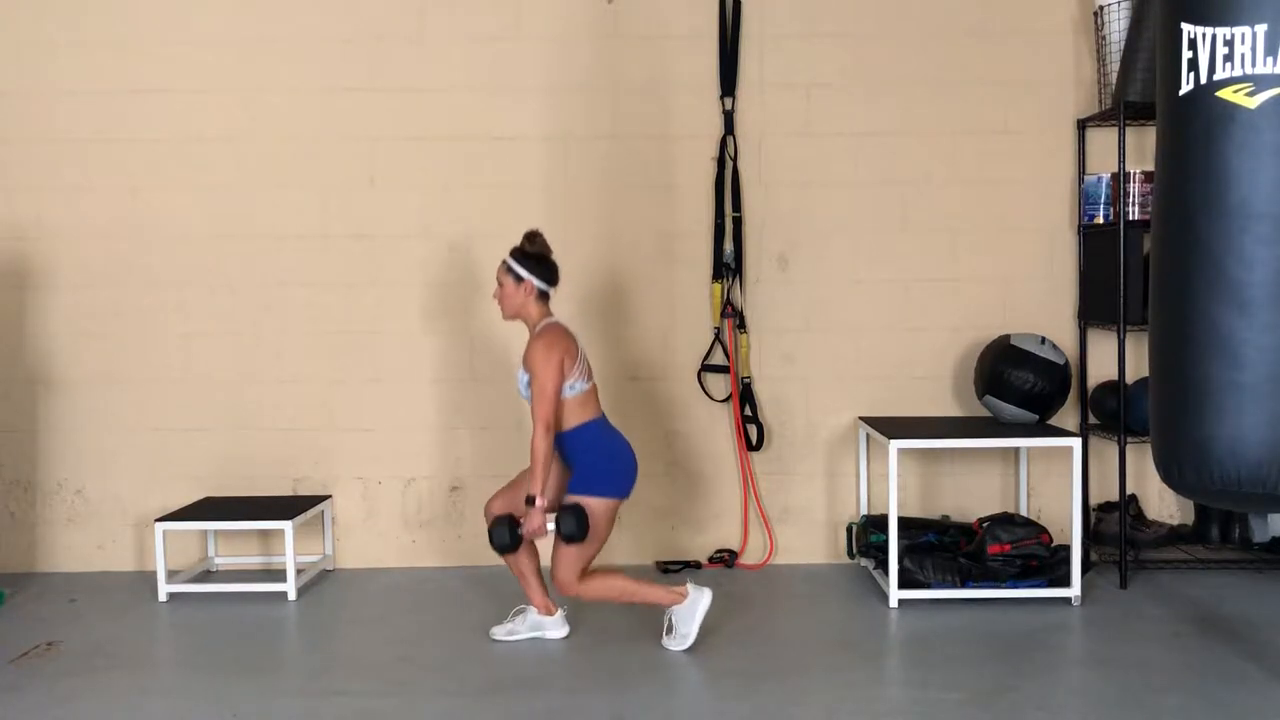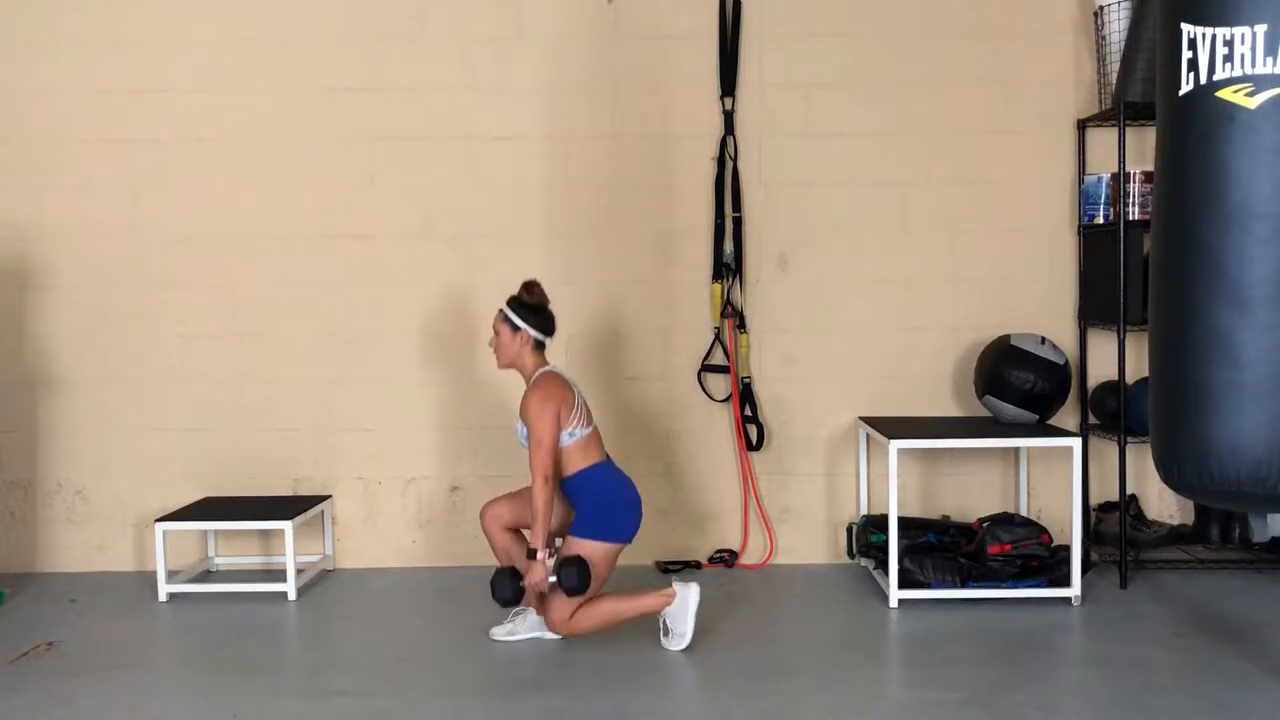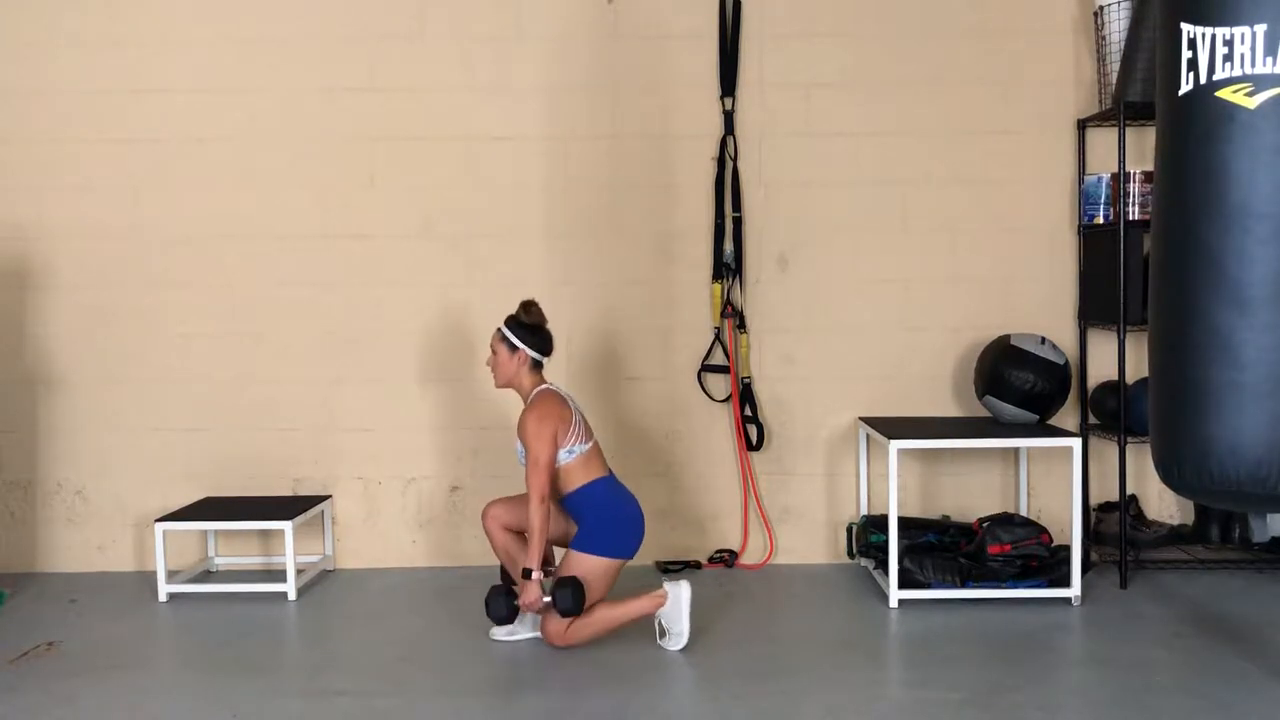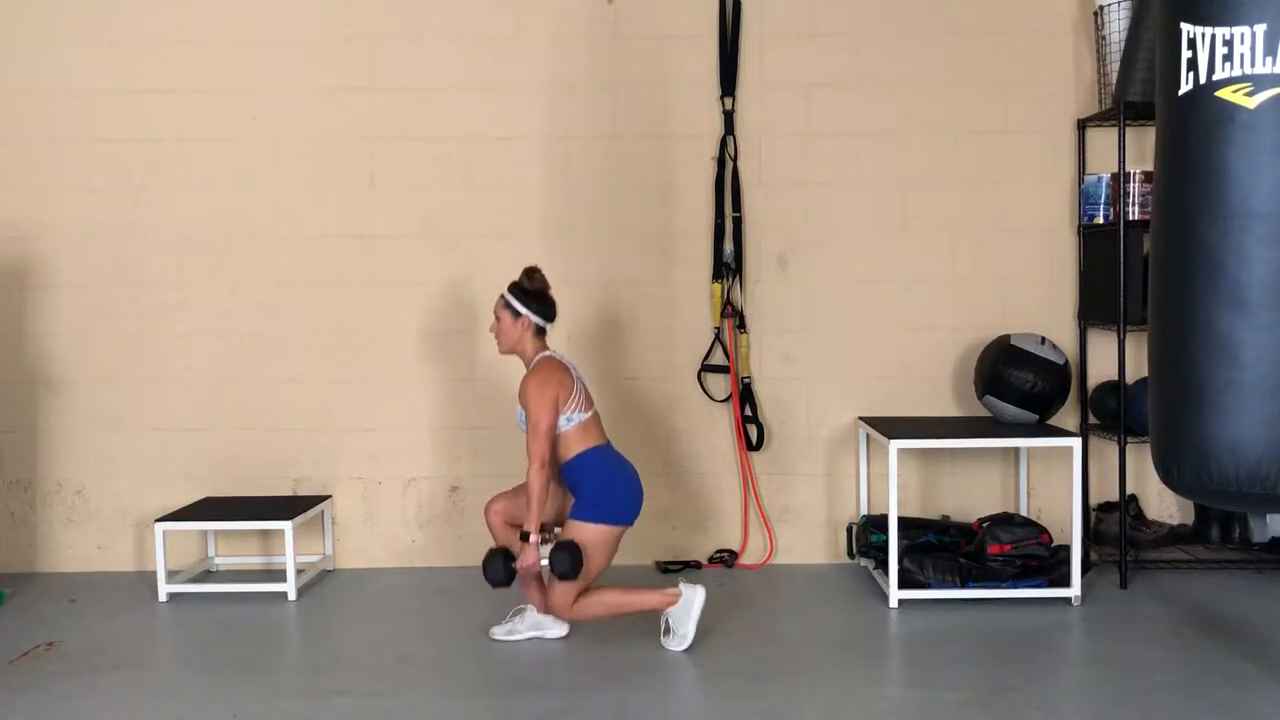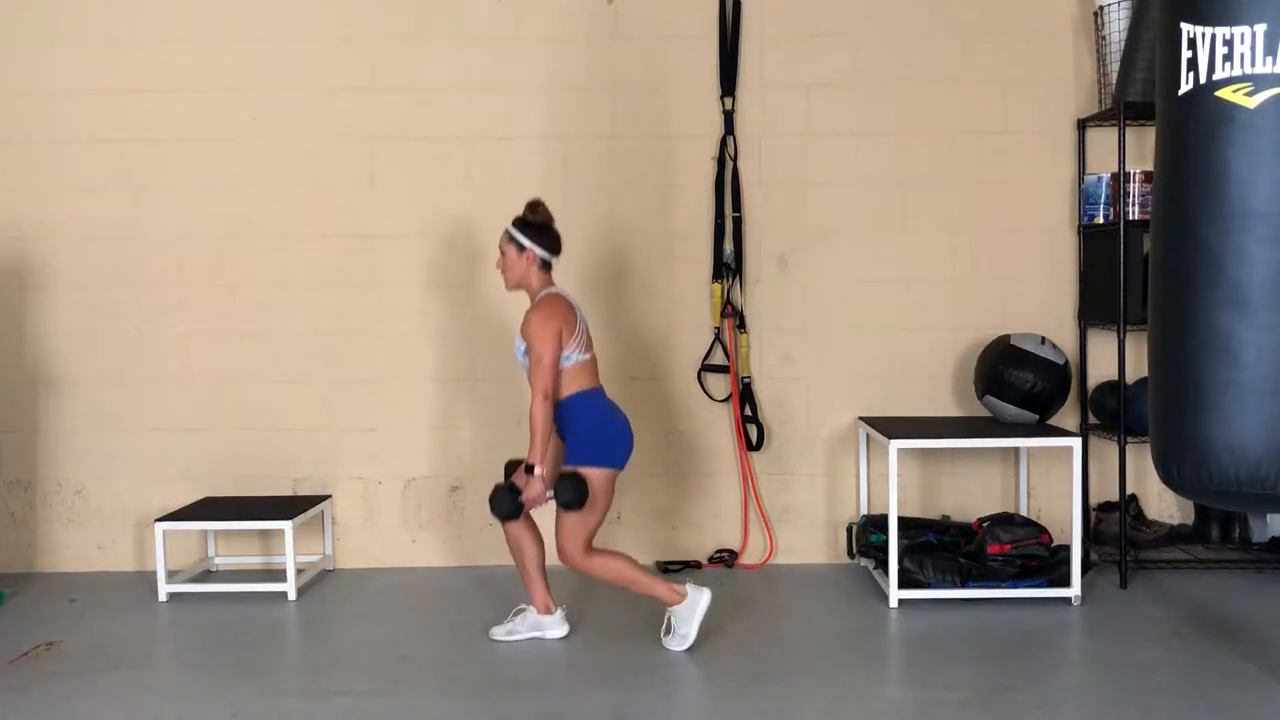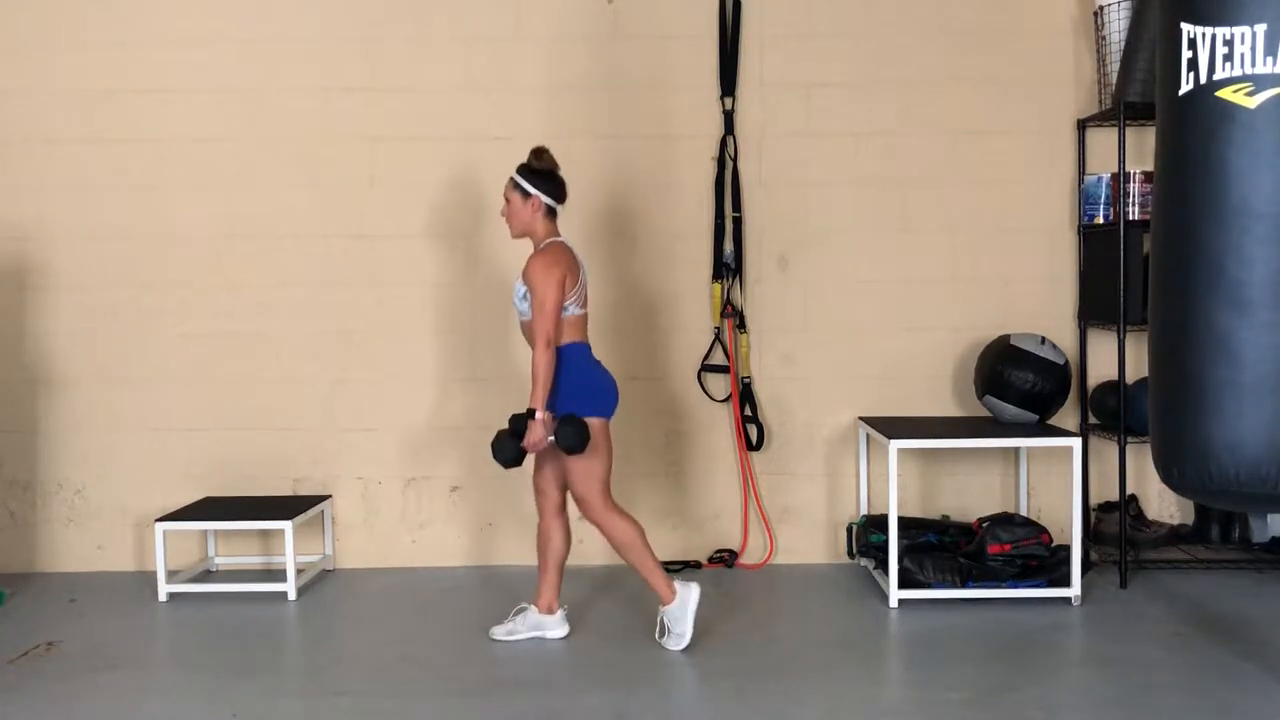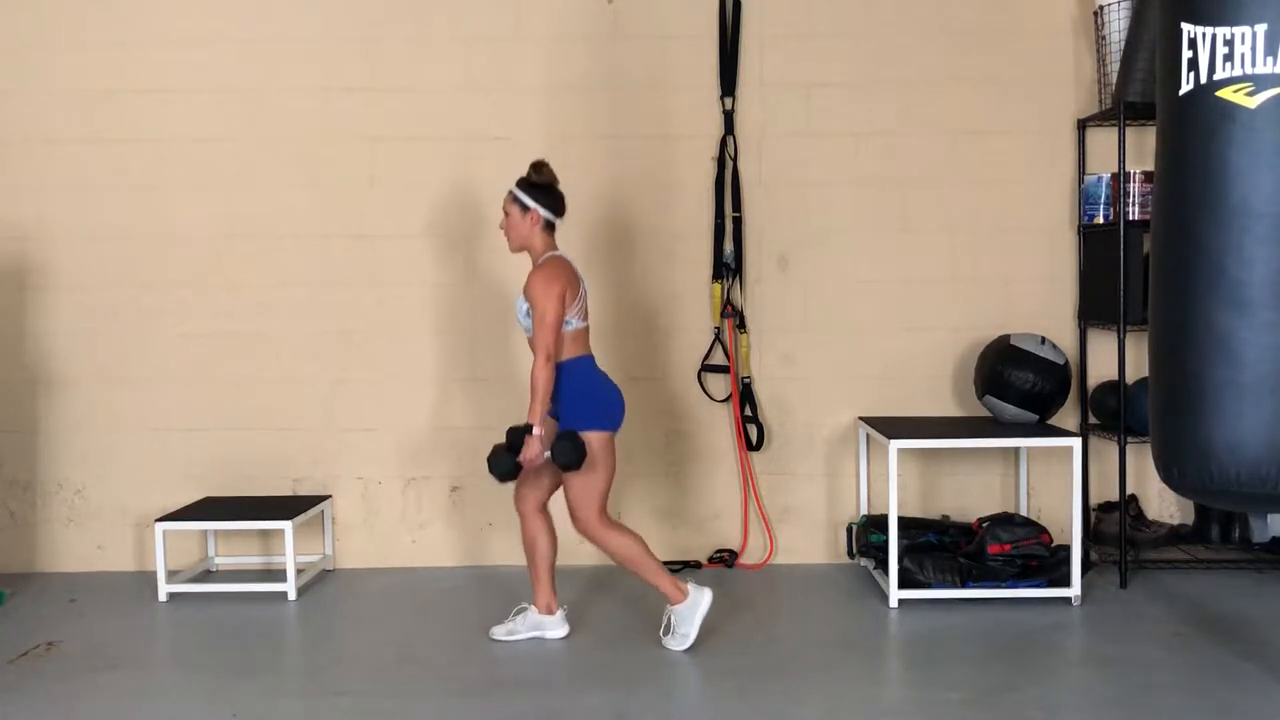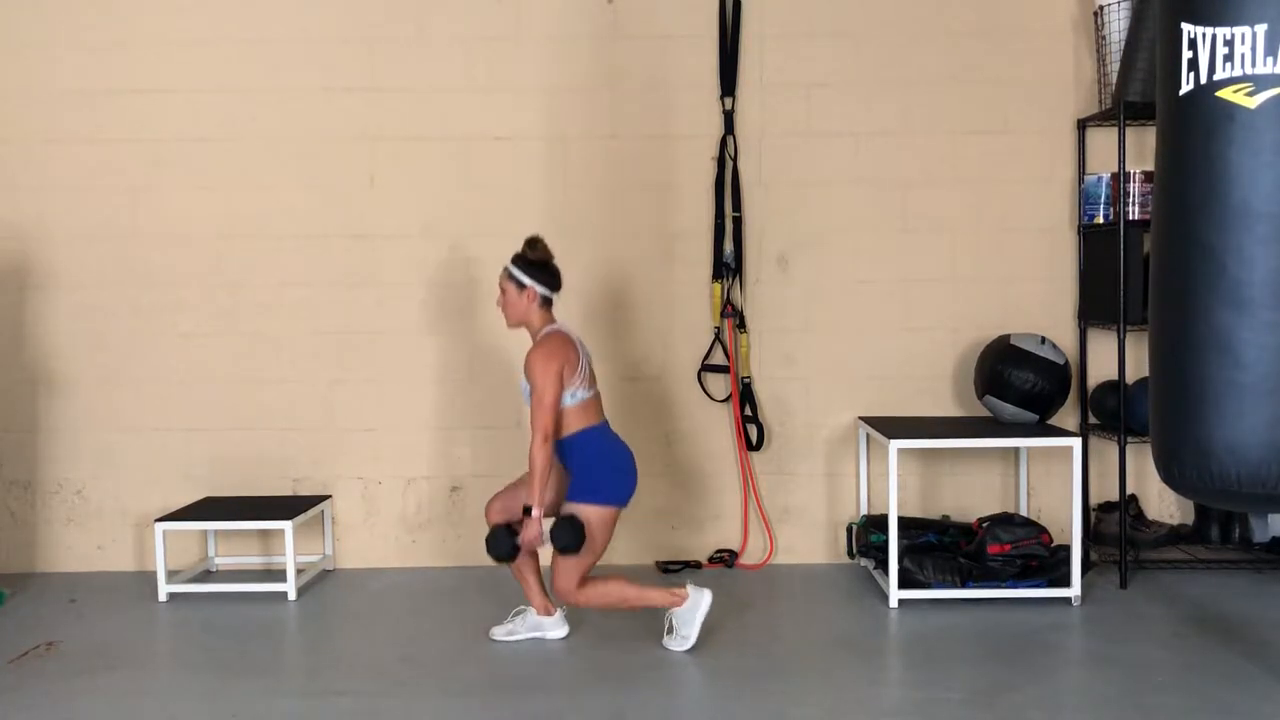
dt=0.3s
person 1, frame 1
left shoulder: (544, 343)
right shoulder: (550, 334)
left elbow: (544, 427)
left wrist: (537, 502)
right wrist: (537, 492)
left hip: (599, 461)
right hip: (582, 455)
left knee: (569, 580)
right knee: (498, 512)
left ankle: (682, 598)
right ankle: (544, 614)
person 1, frame 2
left shoulder: (540, 394)
right shoulder: (550, 381)
left elbow: (543, 479)
right elbow: (553, 474)
left wrist: (536, 555)
right wrist: (542, 534)
left hip: (605, 505)
right hip: (590, 496)
left knee: (562, 620)
right knee: (493, 516)
left ankle: (671, 599)
right ankle: (538, 609)
person 1, frame 3
left shoulder: (538, 414)
right shoulder: (548, 400)
left elbow: (539, 500)
right elbow: (551, 491)
left wrist: (532, 574)
right wrist: (542, 548)
left hip: (608, 520)
right hip: (592, 511)
left knee: (557, 632)
right knee: (495, 516)
left ankle: (664, 599)
right ankle: (540, 610)
person 1, frame 4
left shoulder: (538, 379)
right shoulder: (550, 366)
left elbow: (539, 464)
left wrist: (531, 538)
right wrist: (545, 525)
left hip: (604, 489)
right hip: (592, 480)
left knee: (565, 604)
right knee: (498, 511)
left ankle: (677, 600)
right ankle: (542, 614)
person 1, frame 5
left shoulder: (542, 313)
right shoulder: (556, 304)
left elbow: (542, 396)
left wrist: (535, 469)
right wrist: (541, 463)
left hip: (593, 433)
right hip: (583, 427)
left knee: (575, 552)
left ankle: (682, 598)
right ankle: (543, 613)
person 1, frame 6
left shoulder: (545, 260)
right shoulder: (556, 254)
left elbow: (546, 342)
left wrist: (537, 413)
right wrist: (545, 409)
left hip: (576, 386)
right hip: (571, 384)
left knee: (596, 504)
right knee: (549, 501)
left ankle: (673, 597)
right ankle: (546, 613)
person 1, frame 7
left shoulder: (545, 274)
right shoulder: (557, 268)
left elbow: (545, 357)
left wrist: (534, 429)
right wrist: (543, 423)
left hip: (582, 399)
right hip: (575, 398)
left knee: (591, 520)
right knee: (528, 499)
left ankle: (682, 597)
right ankle: (546, 612)
person 1, frame 8
left shoulder: (544, 352)
right shoulder: (560, 340)
left elbow: (543, 437)
left wrist: (535, 513)
right wrist: (535, 504)
left hip: (598, 469)
right hip: (589, 462)
left knee: (568, 585)
right knee: (498, 512)
left ankle: (683, 600)
right ankle: (543, 614)
